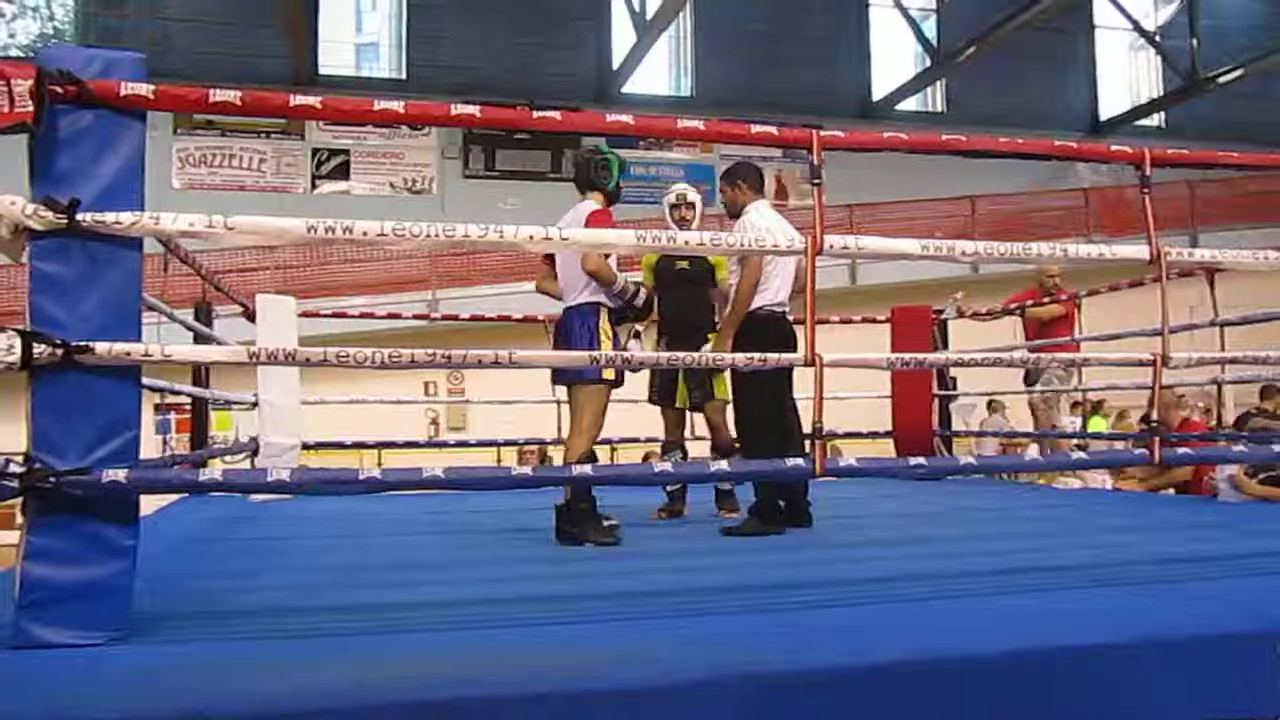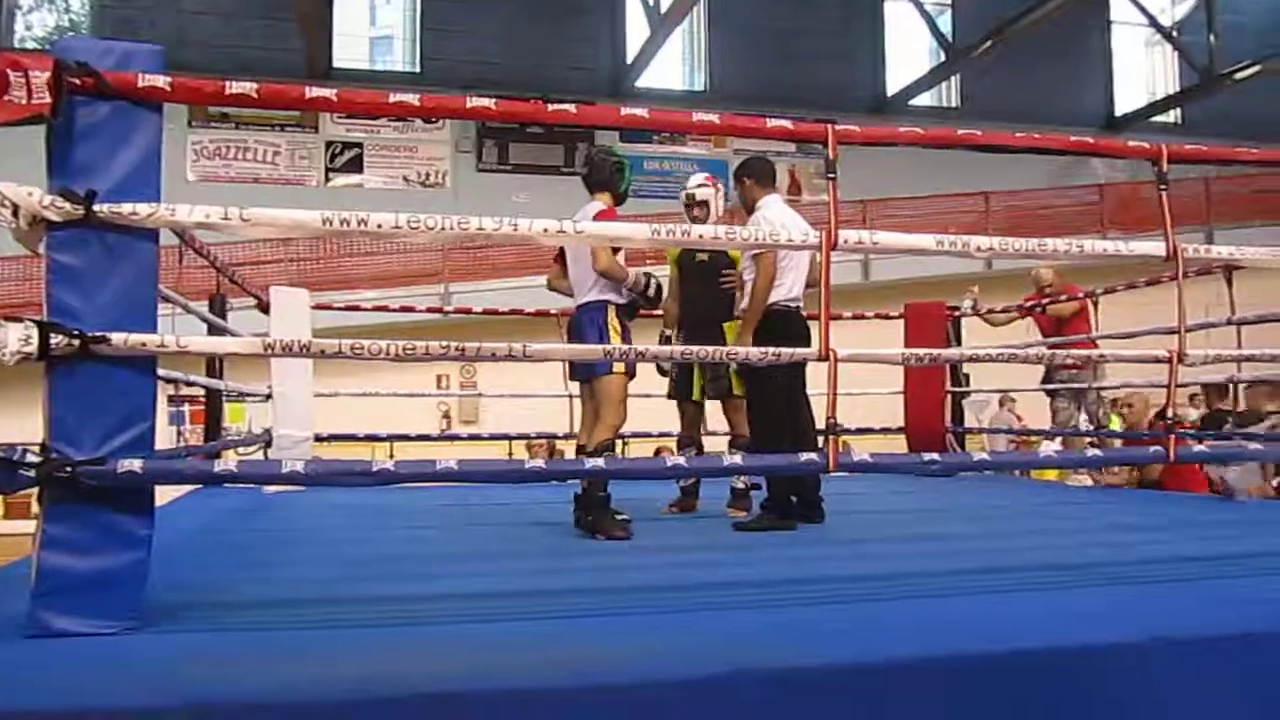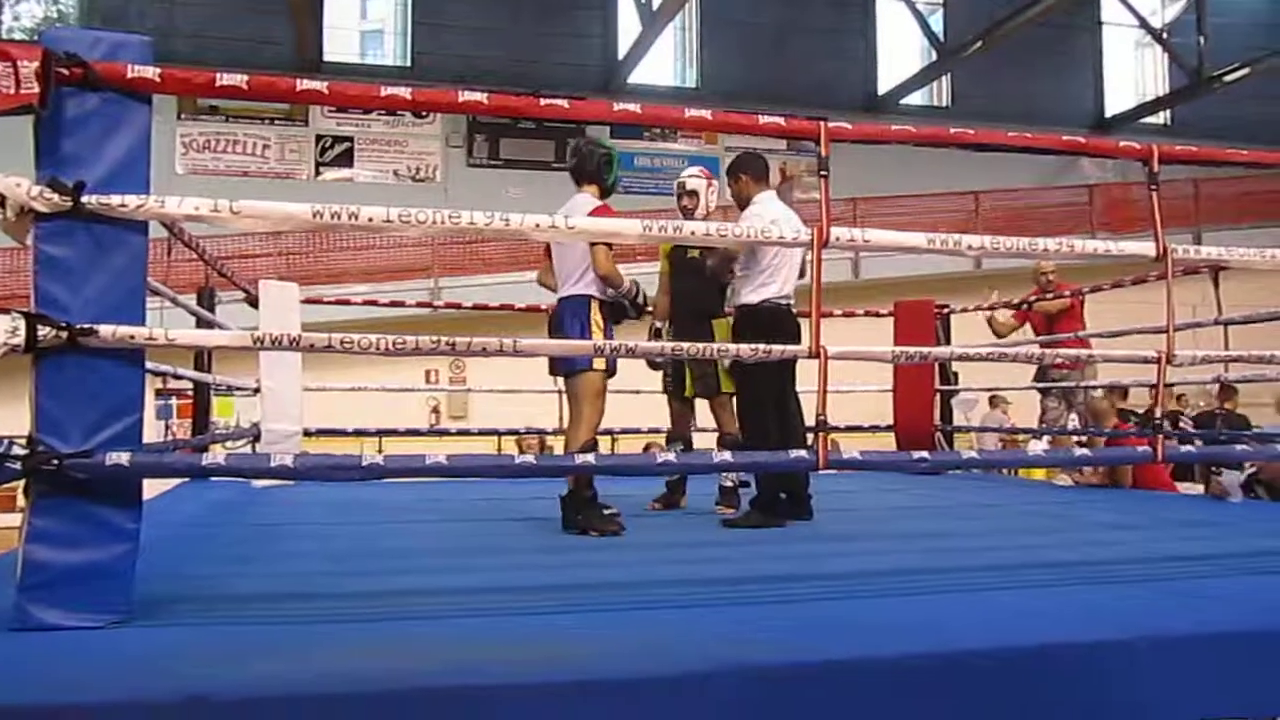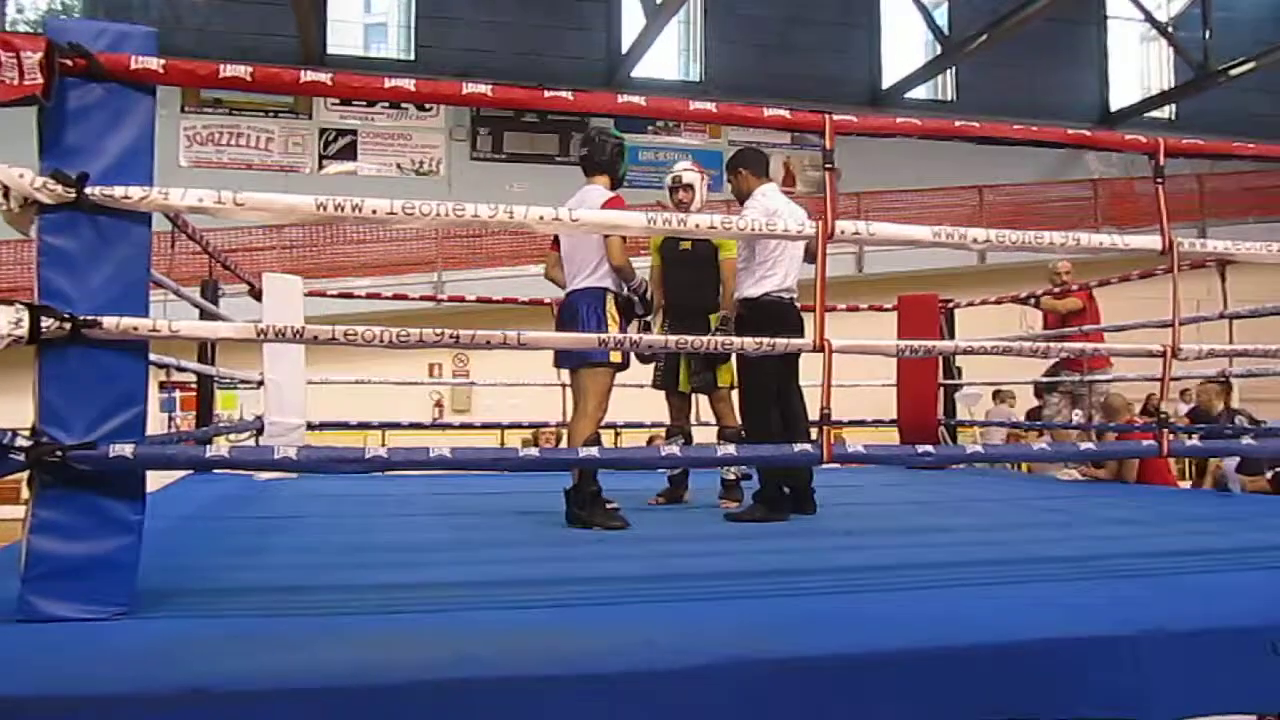
dt=0.7s
person 1, frame 1
left shoulder: (565, 221)
right shoulder: (598, 214)
left elbow: (543, 281)
right elbow: (592, 263)
right wrist: (627, 289)
left hip: (571, 320)
right hip: (592, 320)
left knee: (581, 425)
right knee: (588, 426)
left ankle: (580, 511)
right ankle: (573, 516)
person 1, frame 2
left shoulder: (577, 219)
right shoulder: (605, 214)
left elbow: (554, 279)
right elbow: (603, 264)
right wrist: (637, 281)
left hip: (583, 318)
right hip: (603, 319)
left knee: (592, 420)
right knee: (611, 417)
left ankle: (589, 505)
right ankle: (593, 504)
person 1, frame 3
left shoulder: (563, 213)
right shoulder: (598, 210)
left elbow: (545, 276)
right elbow: (603, 268)
right wrist: (628, 291)
left hip: (564, 311)
right hip: (586, 312)
left knee: (579, 416)
right knee: (589, 415)
left ankle: (579, 501)
right ankle: (580, 504)
person 1, frame 4
left shoulder: (570, 205)
right shoulder: (610, 201)
left elbow: (552, 270)
right elbow: (617, 259)
right wrist: (639, 288)
left hip: (573, 305)
right hip: (598, 306)
left knee: (583, 409)
right knee: (592, 411)
left ankle: (583, 496)
right ankle: (584, 501)
person 2, frame 1
left shoulder: (751, 221)
right shoulder: (784, 225)
left elbow: (750, 278)
left wrist: (726, 334)
left hip: (756, 327)
right hip: (780, 326)
left knee: (757, 422)
right knee: (782, 417)
left ankle: (767, 513)
right ankle: (795, 507)
person 2, frame 2
left shoulder: (763, 216)
right shoulder: (796, 219)
left elbow: (766, 274)
left wrist: (746, 331)
left hip: (771, 323)
right hip: (793, 320)
left knee: (769, 417)
right knee: (794, 412)
left ankle: (779, 508)
right ankle: (807, 502)
person 2, frame 3
left shoulder: (758, 211)
right shoulder: (790, 215)
left elbow: (734, 251)
left wrist: (715, 262)
left hip: (758, 319)
right hip: (783, 317)
left knee: (758, 412)
right knee: (784, 407)
left ankle: (768, 505)
right ankle: (796, 499)
person 2, frame 4
left shoulder: (760, 202)
right shoulder: (794, 209)
left hip: (760, 311)
right hip: (786, 311)
left knee: (760, 406)
right knee: (788, 401)
left ankle: (771, 498)
right ankle: (800, 493)
person 3, frame 1
left shoulder: (714, 251)
right shoulder: (654, 256)
left elbow: (726, 298)
right wrist: (637, 333)
left hip: (704, 343)
right hip: (668, 344)
left knee: (716, 418)
right knee: (672, 425)
left ankle: (726, 492)
right ankle: (675, 497)
person 3, frame 2
right shoulder: (679, 248)
right wrist: (665, 338)
left hip: (724, 336)
right hip: (688, 337)
left knee: (735, 414)
right knee: (689, 420)
left ankle: (740, 493)
right ankle: (688, 492)
person 3, frame 3
right shoulder: (671, 242)
right wrist: (656, 331)
left hip: (713, 332)
right hip: (679, 333)
left knee: (723, 410)
right knee: (678, 417)
left ankle: (729, 490)
right ankle: (674, 489)
person 3, frame 4
left shoulder: (719, 232)
right shoulder: (661, 237)
left elbow: (729, 283)
left wrist: (725, 325)
right wrist: (646, 326)
left hip: (708, 326)
right hip: (673, 328)
left knee: (721, 403)
right knee: (677, 408)
left ankle: (731, 483)
right ankle: (677, 483)
person 4, frame 1
left shoulder: (1066, 299)
right shoulder: (1025, 298)
left elbow: (1044, 314)
right elbow: (989, 314)
left wrist: (1017, 309)
left hip: (1061, 362)
right hip: (1038, 364)
left knee: (1036, 400)
right knee: (1052, 422)
person 4, frame 2
left shoulder: (1075, 294)
right shoulder: (1033, 301)
left elbow: (1063, 311)
right elbow: (1000, 319)
left wrist: (1039, 308)
right wrist: (977, 308)
left hip: (1087, 366)
right hip: (1060, 370)
left knee: (1100, 420)
right knee: (1065, 424)
person 4, frame 3
left shoulder: (1069, 292)
right shoulder: (1029, 301)
left elbow: (1051, 307)
right elbow: (1002, 331)
left wrist: (1022, 305)
right wrist: (991, 316)
left hip: (1080, 368)
right hip: (1051, 370)
right knee: (1054, 424)
person 4, frame 4
left shoulder: (1082, 293)
right shoulder: (1049, 303)
left elbow: (1062, 307)
left wrist: (1031, 300)
left hip: (1094, 369)
right hip: (1065, 370)
right knee: (1052, 419)
